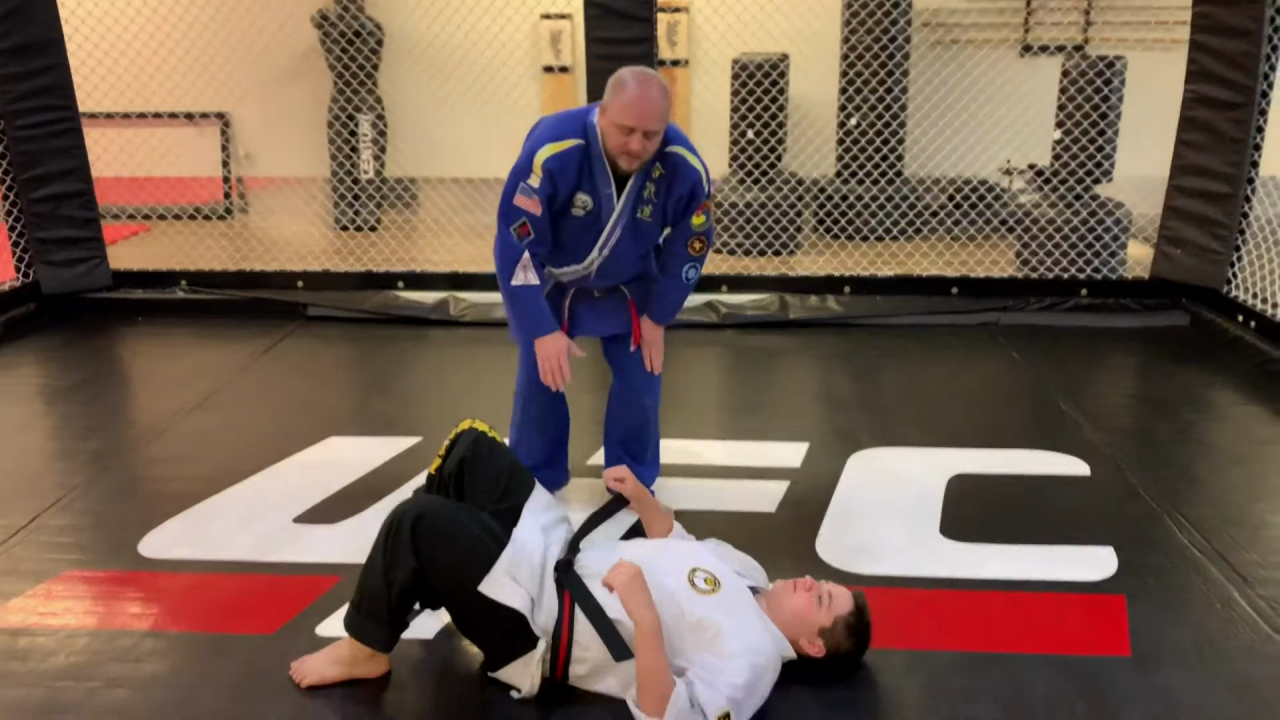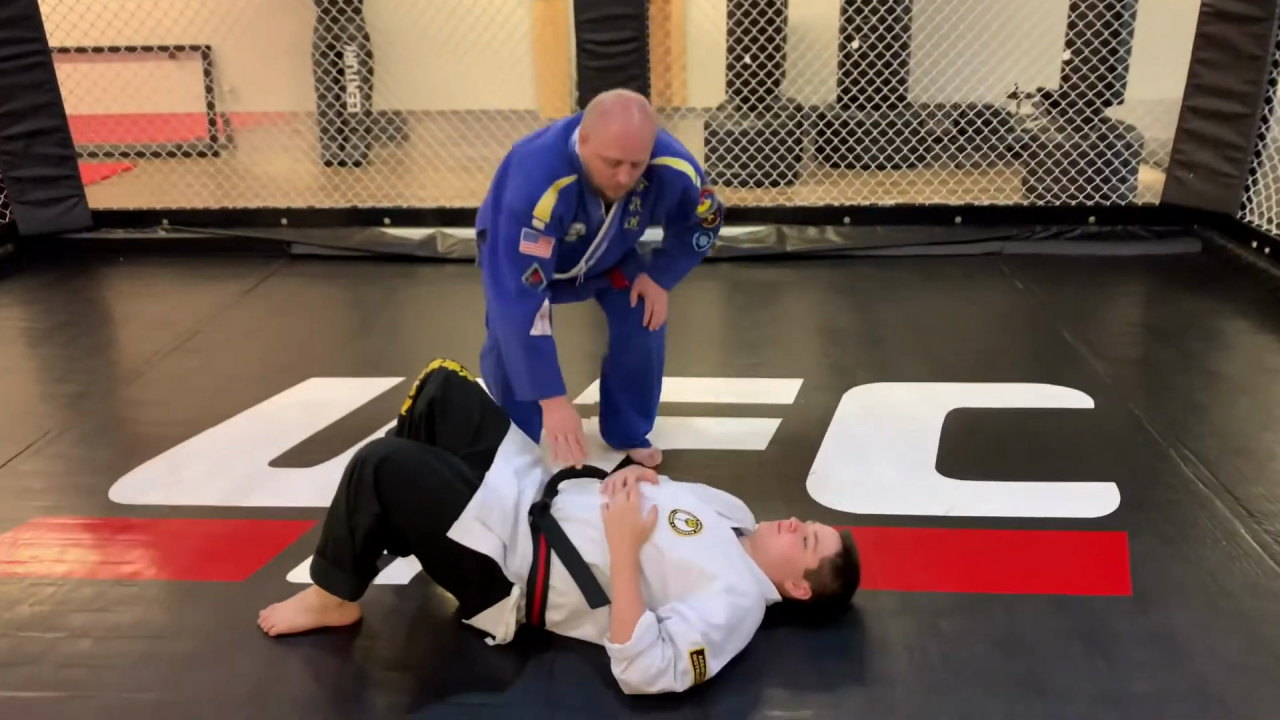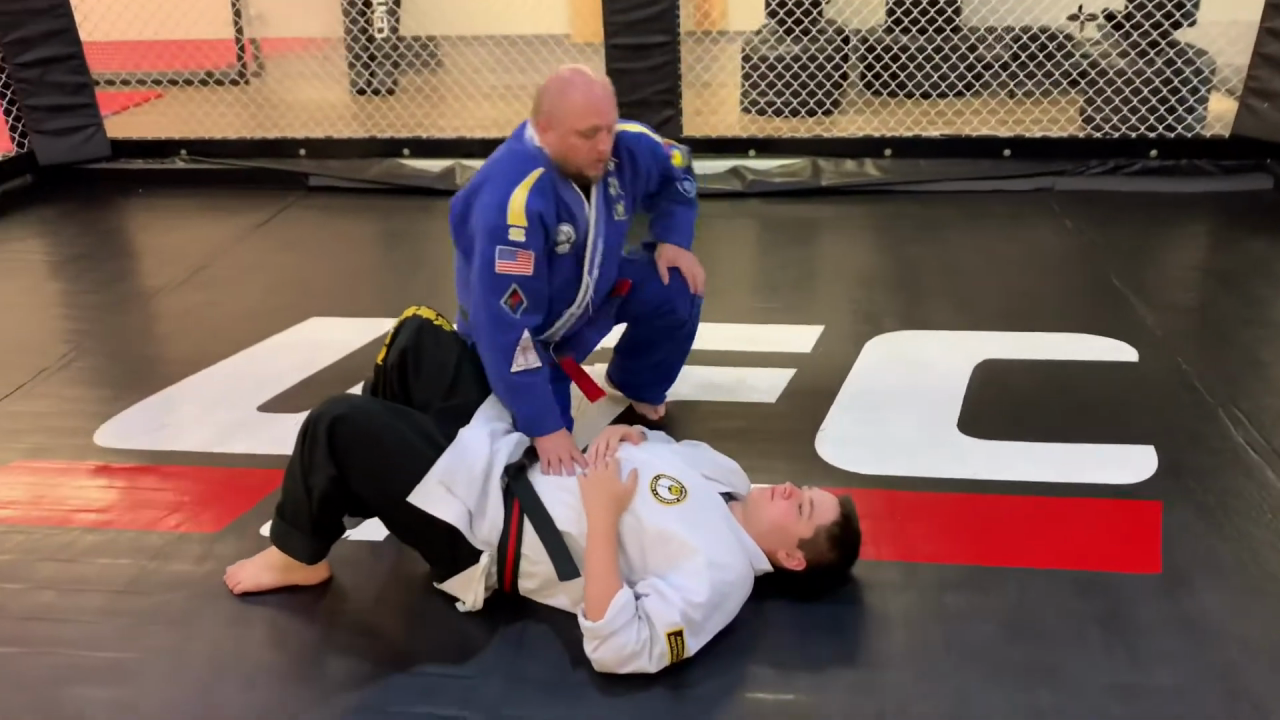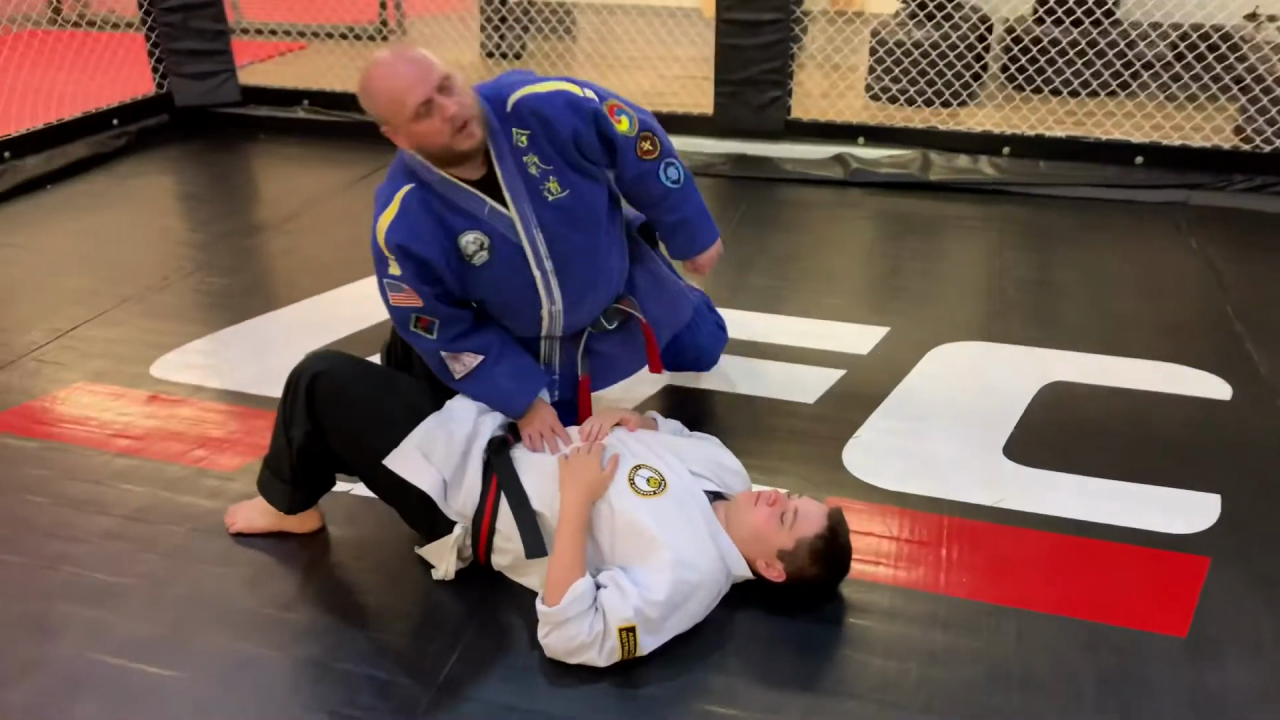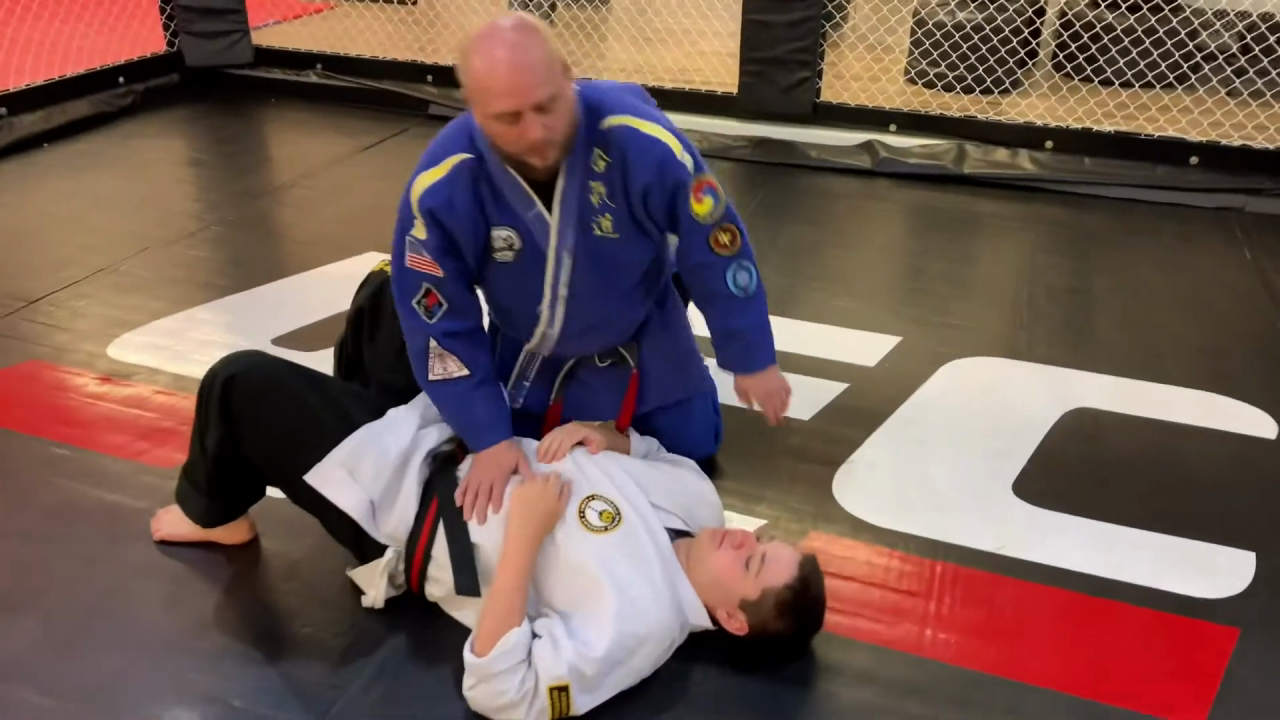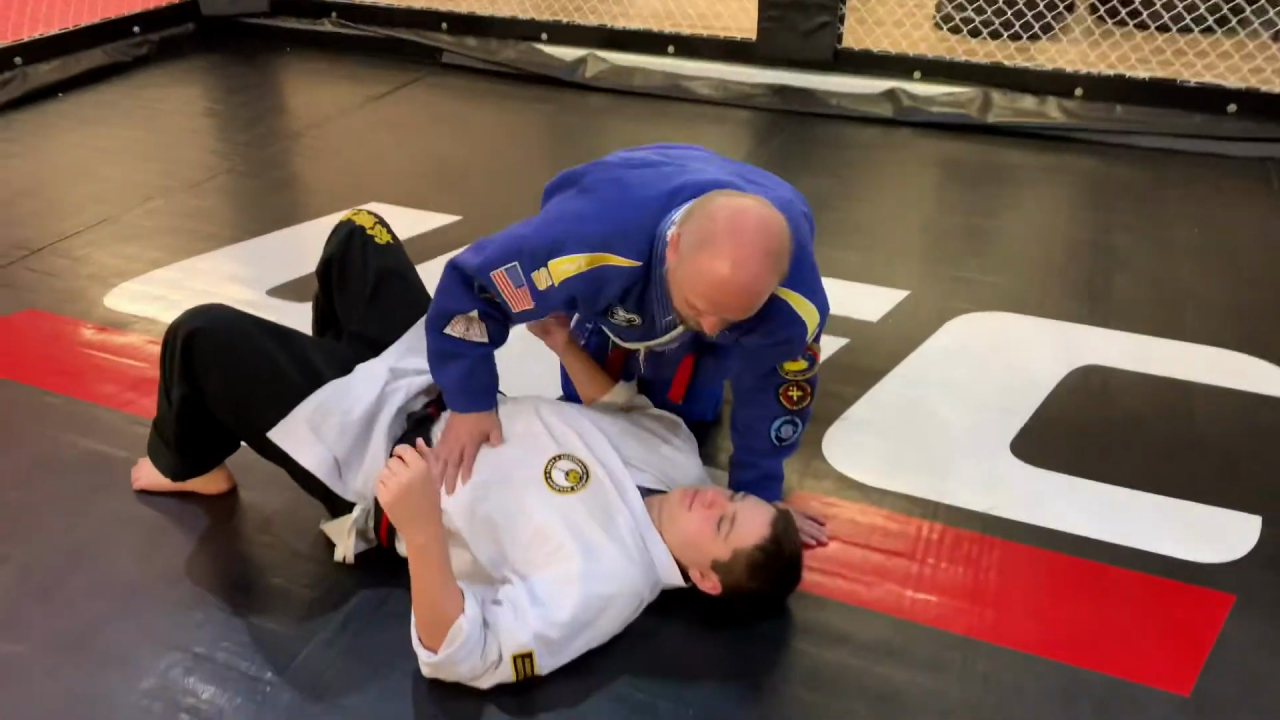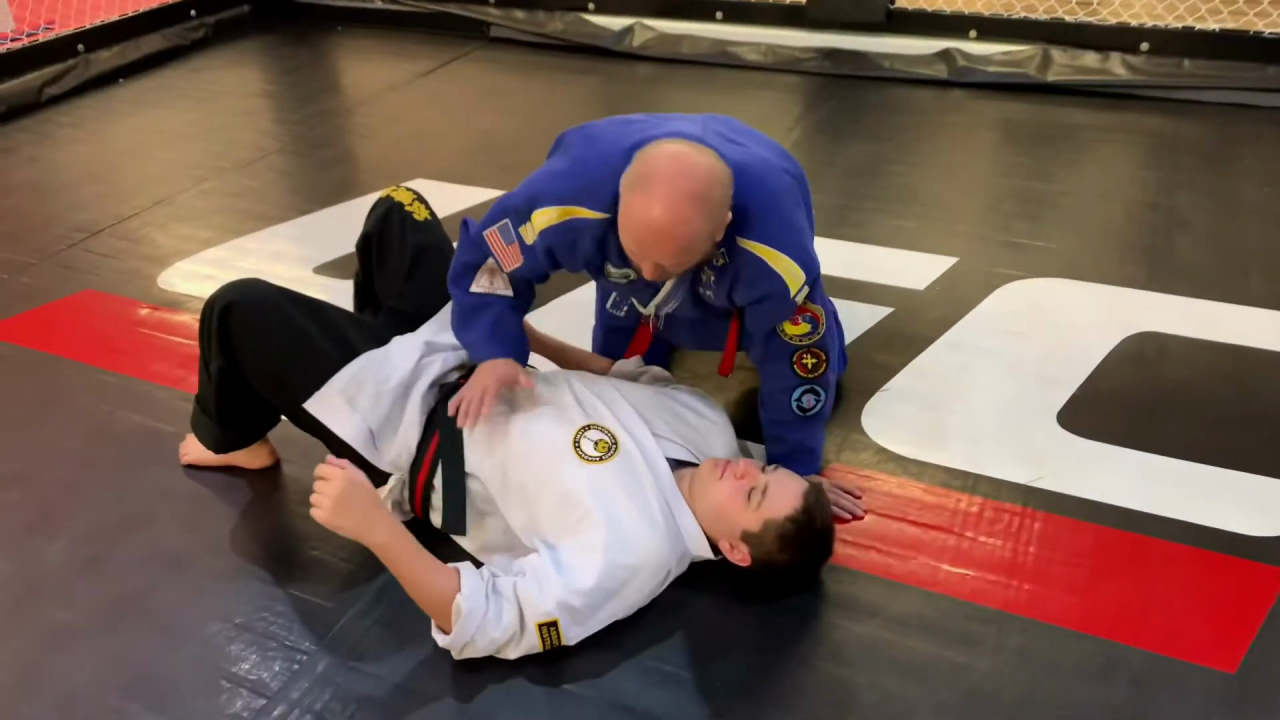
dt=0.7s
person 1, frame 1
left shoulder: (752, 659)
right shoulder: (747, 574)
right elbow: (678, 549)
left wrist: (641, 612)
right wrist: (642, 499)
left hip: (534, 627)
right hip: (562, 556)
left knee: (416, 524)
right knee: (472, 445)
left ankle: (364, 651)
right ankle: (410, 579)
person 1, frame 2
left shoulder: (735, 602)
right shoulder: (736, 517)
left elbow: (641, 669)
left wrist: (623, 547)
right wrist: (638, 476)
left hip: (507, 571)
right hip: (538, 494)
left knee: (381, 466)
right knee: (444, 386)
left ankle: (334, 598)
right ankle: (386, 524)
person 1, frame 3
left shoulder: (718, 574)
right shoulder: (729, 479)
left elbow: (617, 649)
right elbow: (663, 447)
left wrist: (601, 513)
right wrist: (625, 434)
left hip: (479, 526)
right hip: (511, 451)
left knee: (337, 424)
right knee: (419, 332)
left ankle: (298, 557)
right ankle: (364, 472)
person 1, frame 4
left shoulder: (689, 572)
right shoulder: (726, 472)
left elbow: (570, 637)
right elbow: (668, 434)
left wrist: (575, 501)
right wrist: (631, 419)
left hip: (467, 495)
right hip: (509, 426)
left knee: (321, 381)
left ankle: (287, 507)
right ankle: (395, 405)
person 1, frame 5
left shoulder: (639, 622)
right shoulder: (695, 500)
right elbow: (643, 447)
left wrist: (525, 535)
right wrist: (600, 436)
left hip: (410, 523)
right hip: (462, 444)
left knee: (240, 385)
left ankle: (212, 517)
right ankle: (352, 424)
person 1, frame 6
left shoulder: (606, 581)
right shoulder: (676, 454)
left elbow: (454, 655)
right elbow: (618, 410)
left wrist: (420, 525)
right wrist: (568, 347)
left hip: (378, 460)
right hip: (440, 391)
left knee: (203, 336)
right knee: (360, 233)
left ankle: (188, 465)
right ankle: (333, 364)
person 1, frame 7
left shoulder: (634, 552)
right shoulder: (710, 428)
left elbow: (480, 625)
right elbow: (634, 380)
left wrist: (375, 525)
right wrist: (536, 340)
left hip: (419, 440)
right hip: (476, 371)
left knee: (239, 310)
right knee: (396, 209)
left ankle: (230, 440)
right ankle: (380, 349)
person 2, frame 1
left shoulder: (685, 168)
right shoulder: (553, 149)
left elbow: (688, 249)
right elbow: (516, 245)
left wrist: (657, 316)
right wrist: (541, 331)
left hip: (629, 287)
right hip: (549, 282)
left knee: (640, 381)
right knee: (537, 382)
right ankle: (535, 486)
person 2, frame 2
left shoulder: (672, 169)
right shoulder: (536, 182)
left elbow: (703, 221)
right elbow: (523, 294)
left wrist: (659, 277)
right wrist: (553, 400)
left hip: (607, 253)
right hip: (518, 248)
left knee: (642, 323)
right knee: (511, 342)
left ankle: (628, 435)
person 2, frame 3
left shoulder: (627, 144)
right shoulder: (515, 200)
left elbow: (673, 172)
right elbow: (506, 325)
left wrist: (673, 241)
right wrist: (544, 428)
right hip: (509, 332)
left knee: (677, 286)
right knee: (548, 454)
left ankle: (636, 385)
person 2, frame 4
left shoulder: (541, 107)
right shoulder: (403, 221)
left elbow: (641, 148)
right elbow: (443, 331)
left wrist: (693, 235)
right wrist: (522, 403)
left hip: (623, 280)
right hip: (534, 344)
left knee: (703, 348)
right knee: (548, 451)
person 2, frame 5
left shoulder: (636, 138)
right shoulder: (442, 186)
left elbow: (716, 246)
right elbow: (436, 322)
left wrist: (751, 359)
right wrist: (486, 439)
left hip: (640, 342)
right hip: (525, 355)
left knee: (690, 454)
right knee: (518, 480)
person 2, frame 6
left shoulder: (792, 299)
right shoulder: (586, 239)
left elbow: (773, 397)
right elbow: (469, 285)
left wrist: (756, 500)
right wrist: (470, 404)
left knee: (689, 421)
person 2, frame 7
left shoulder: (775, 248)
right shoulder: (573, 191)
left elbow: (798, 362)
right elbow: (488, 255)
left wrist: (796, 472)
right wrist: (494, 354)
left hip: (753, 267)
left knee: (809, 376)
